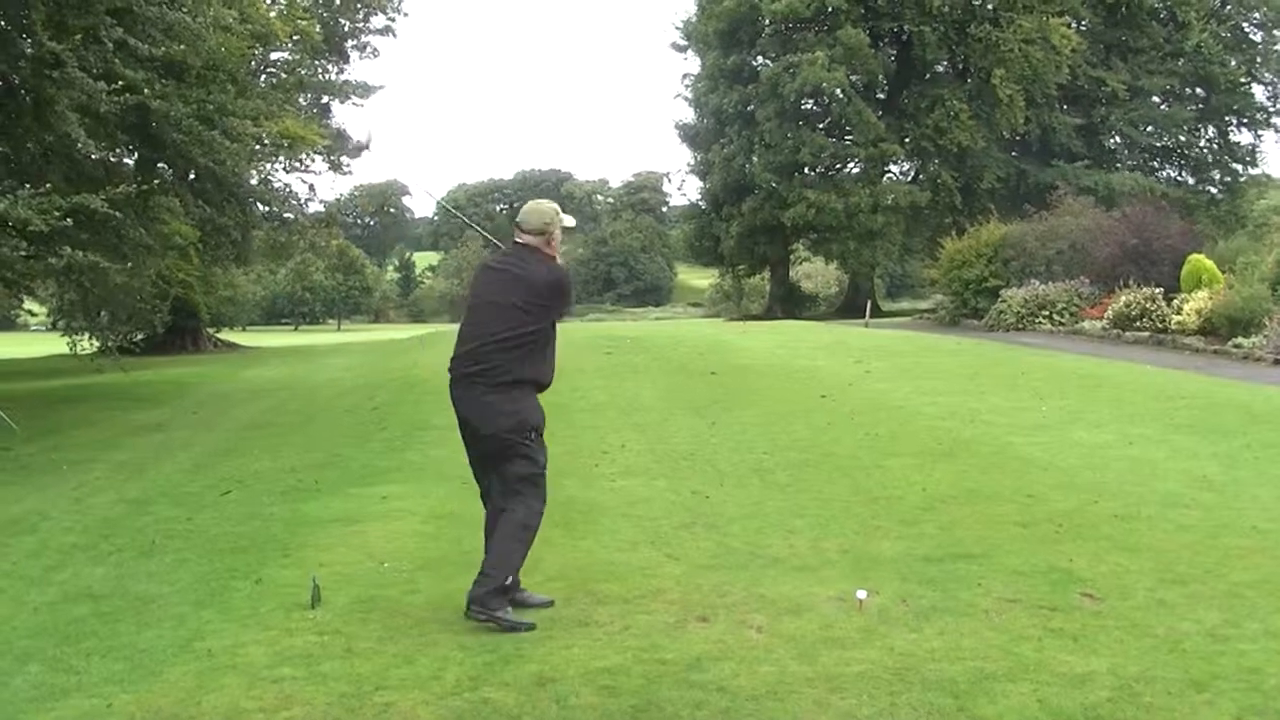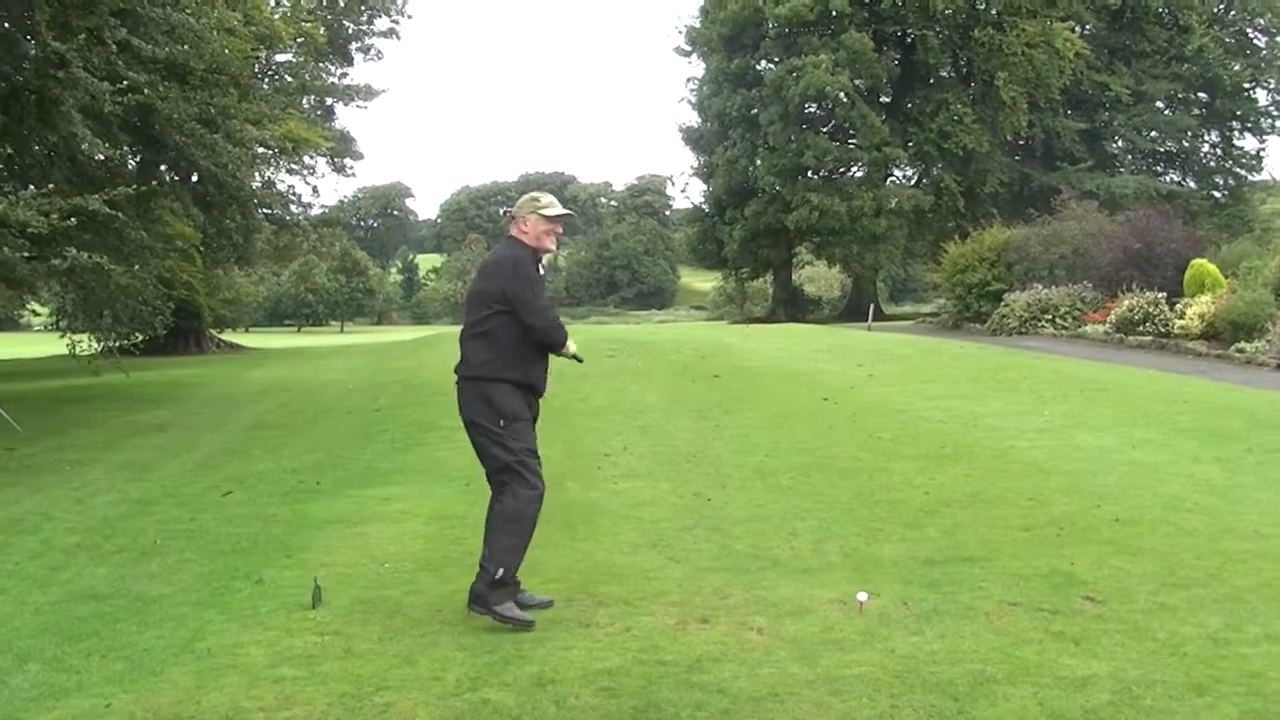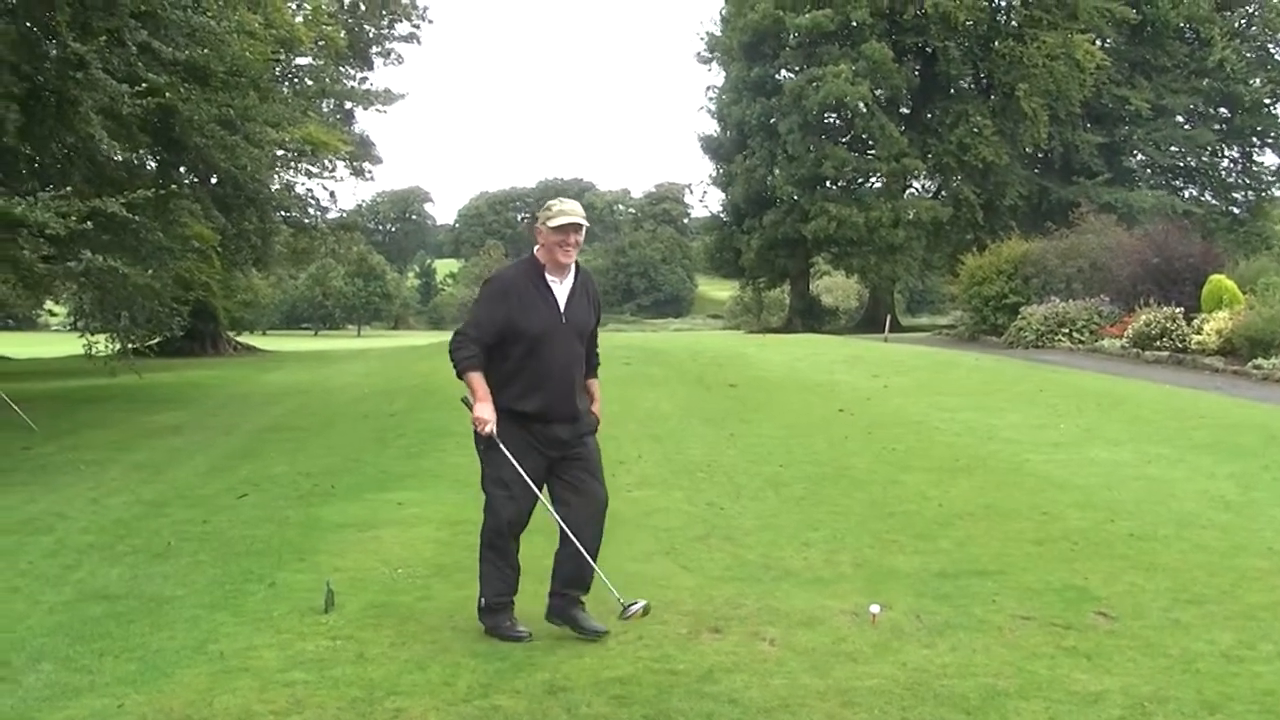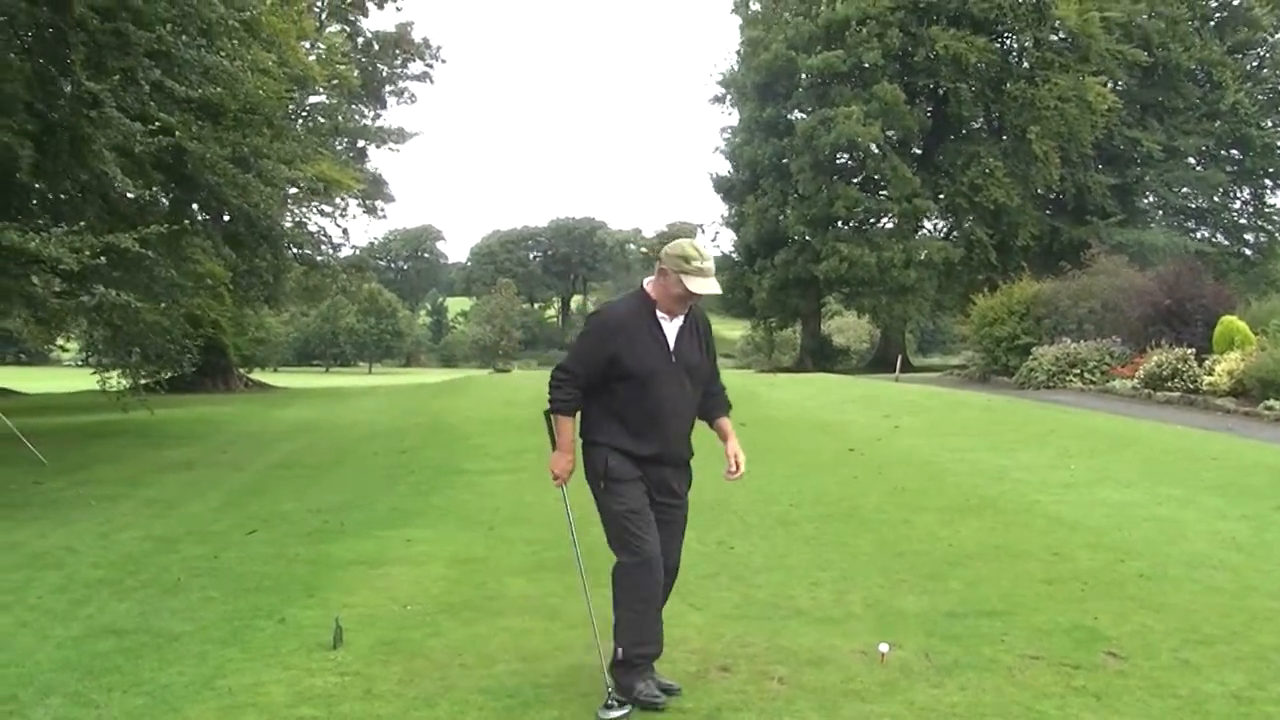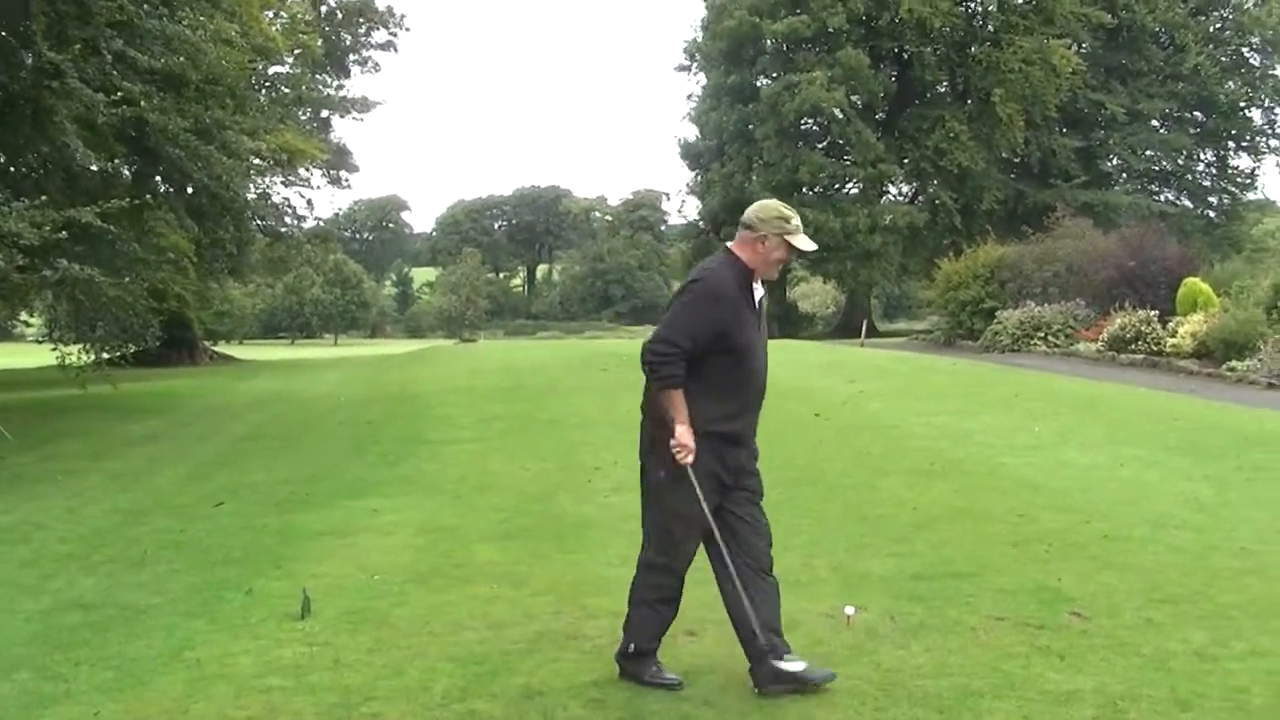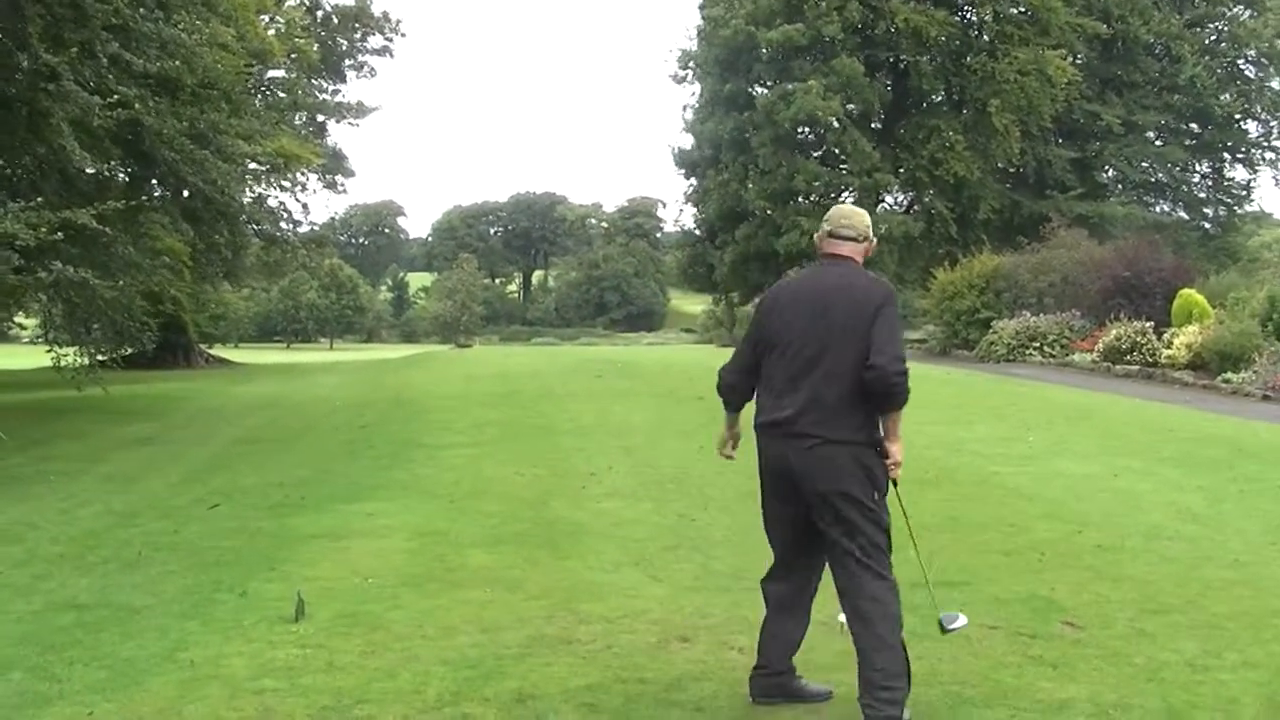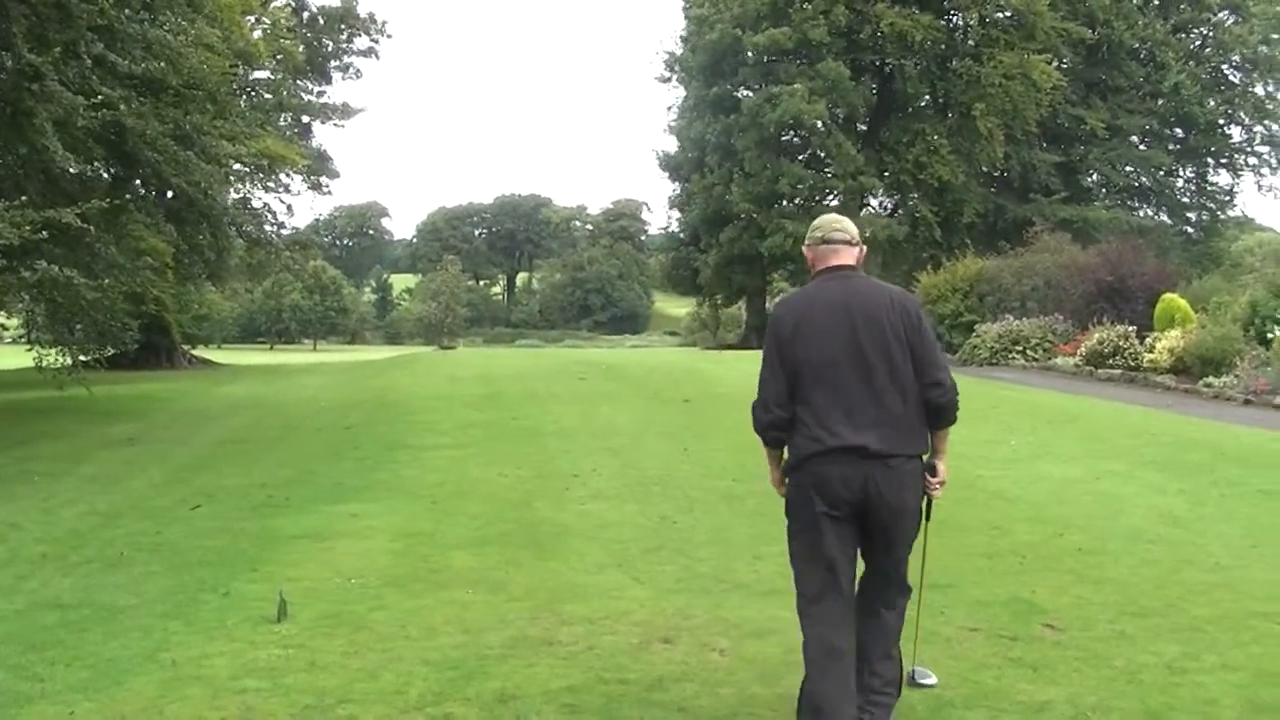
dt=0.7s
person 1, frame 1
left shoulder: (492, 266)
right shoulder: (551, 279)
left hip: (470, 391)
right hip: (507, 402)
left knee: (500, 493)
right knee: (525, 496)
left ankle: (502, 584)
right ankle: (489, 596)
person 1, frame 2
left shoulder: (525, 263)
right shoulder: (512, 263)
right elbow: (544, 326)
left wrist: (555, 346)
right wrist: (566, 346)
left hip: (513, 394)
right hip: (492, 394)
left knee: (518, 489)
right knee: (522, 487)
left ankle: (505, 585)
right ankle: (490, 589)
person 1, frame 3
left shoulder: (586, 284)
right shoulder: (507, 284)
right elbow: (466, 345)
left wrist: (594, 401)
right wrist: (483, 400)
left hip: (571, 424)
right hip: (513, 426)
left knee: (588, 510)
right knee: (506, 518)
left ankle: (566, 601)
right ankle: (496, 609)
person 1, frame 4
left shoulder: (697, 323)
right shoulder: (614, 320)
left elbow: (709, 388)
right elbow: (566, 383)
left wrist: (729, 438)
right wrist: (565, 450)
left hip: (672, 467)
right hip: (617, 462)
left knee: (659, 569)
right knee: (641, 561)
left ankle: (633, 662)
right ankle: (633, 668)
person 1, frame 5
left shoulder: (750, 286)
right shoulder: (712, 287)
right elbow: (661, 354)
right wrist: (678, 425)
left hip: (733, 444)
right hip: (688, 447)
left knee: (750, 551)
right knee: (669, 553)
left ankle: (770, 662)
right ankle: (636, 655)
person 1, frame 6
left shoulder: (780, 293)
right shoulder: (877, 293)
left elbow: (738, 374)
right elbow: (886, 374)
left wrist: (731, 428)
right wrist: (892, 440)
left hip: (778, 450)
right hip: (842, 454)
left knee: (792, 565)
right knee: (867, 577)
left ankle: (772, 675)
person 1, frame 7
left shoulder: (788, 312)
right shoulder: (901, 303)
left elbow: (772, 409)
right elbow: (940, 393)
left wrist: (777, 465)
right wrist: (938, 457)
left hip: (820, 474)
right hip: (895, 470)
left knee: (825, 603)
right knee: (885, 590)
